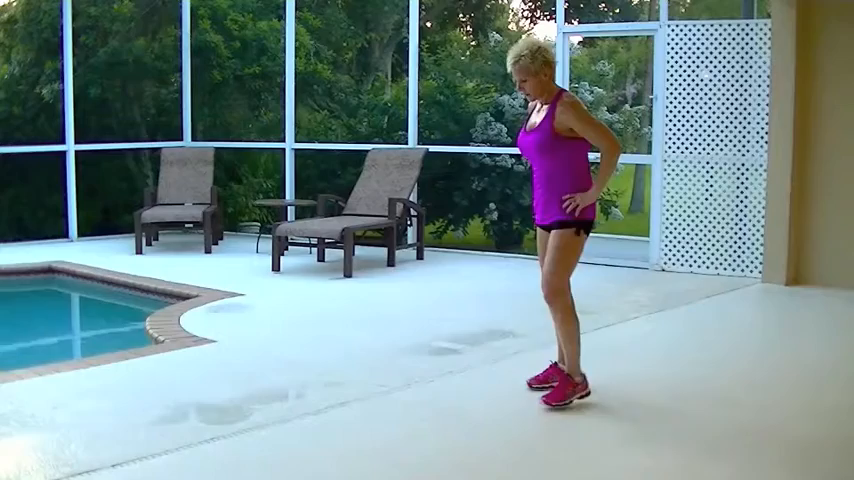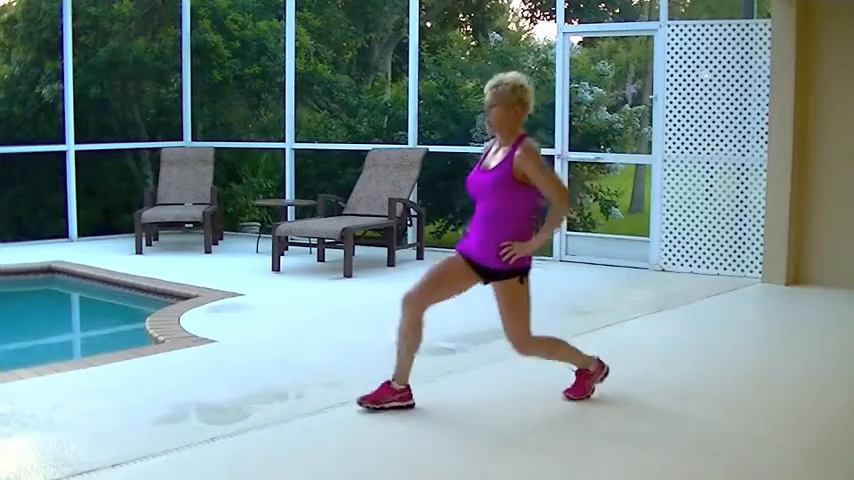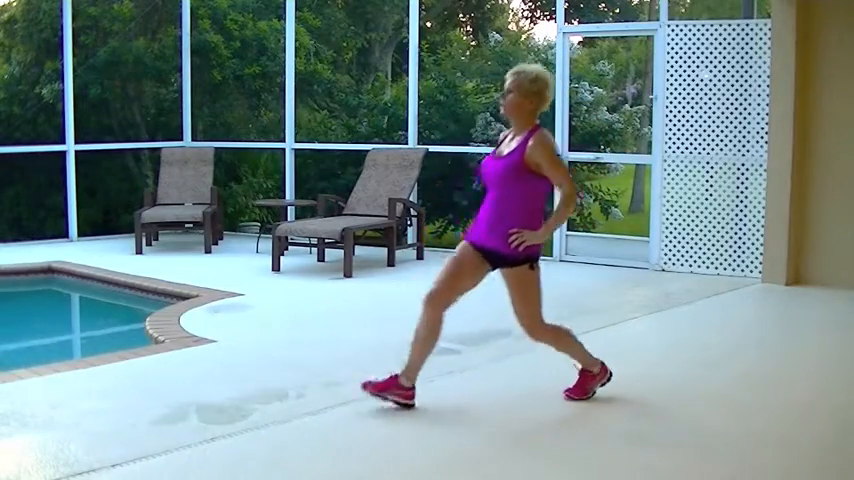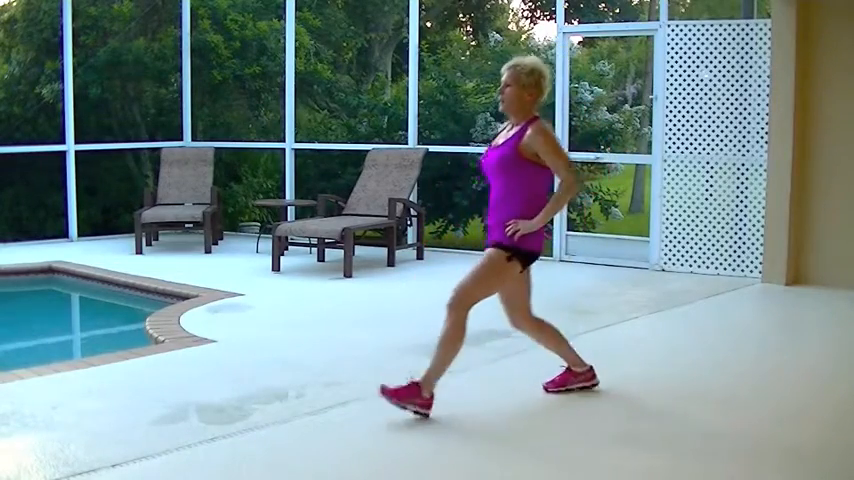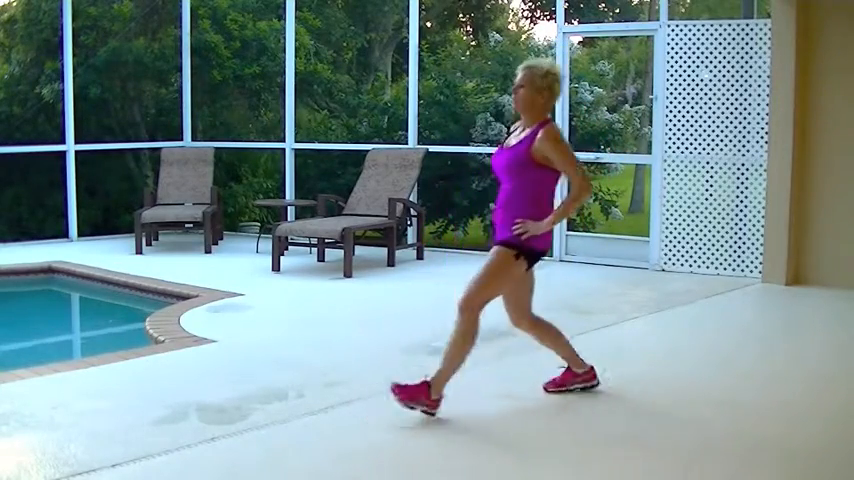
dt=1s
person 1, frame 1
left shoulder: (567, 107)
right shoulder: (535, 107)
left elbow: (612, 147)
left wrist: (592, 193)
left hip: (571, 213)
right hip: (545, 212)
left knee: (552, 292)
right knee: (557, 292)
left ankle: (575, 377)
right ankle: (563, 366)
person 1, frame 2
left shoulder: (524, 154)
right shoulder: (491, 148)
left elbow: (562, 200)
left wrist: (533, 243)
left hip: (502, 260)
right hip: (470, 251)
left knee: (521, 341)
right knee: (412, 302)
left ankle: (590, 367)
right ankle: (398, 387)
person 1, frame 3
left shoulder: (538, 143)
right shoulder: (505, 137)
left elbow: (570, 192)
left wrist: (542, 233)
left hip: (517, 247)
right hip: (481, 239)
left knee: (533, 327)
right knee: (434, 300)
left ankle: (595, 369)
right ankle: (405, 383)
person 1, frame 4
left shoulder: (536, 132)
right shoulder: (507, 129)
left elbow: (571, 180)
left wrist: (537, 222)
left hip: (518, 244)
right hip: (504, 240)
left knee: (456, 303)
right knee: (521, 319)
left ankle: (423, 393)
right ankle: (579, 370)
person 1, frame 5
left shoulder: (547, 136)
right shoulder: (519, 130)
left elbow: (582, 184)
left wrist: (548, 223)
left hip: (525, 240)
right hip: (511, 237)
left knee: (469, 305)
right knee: (520, 317)
left ankle: (434, 389)
right ankle: (581, 370)
